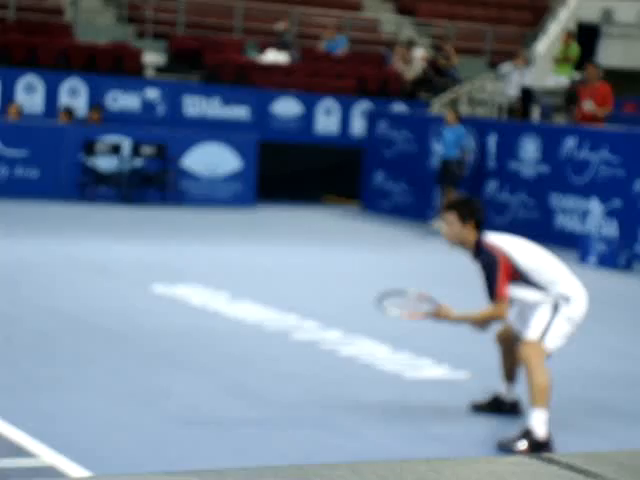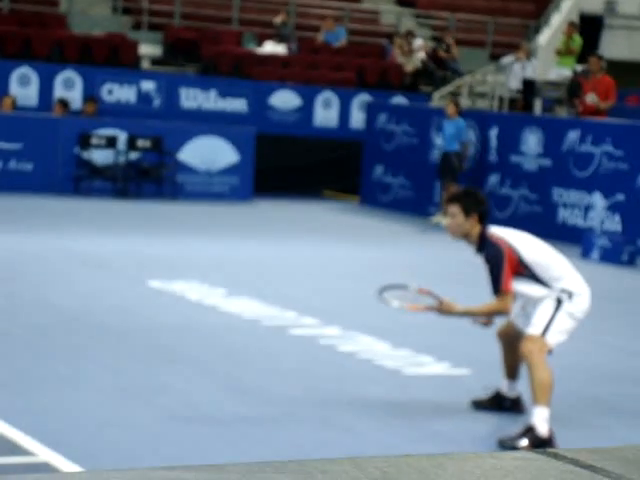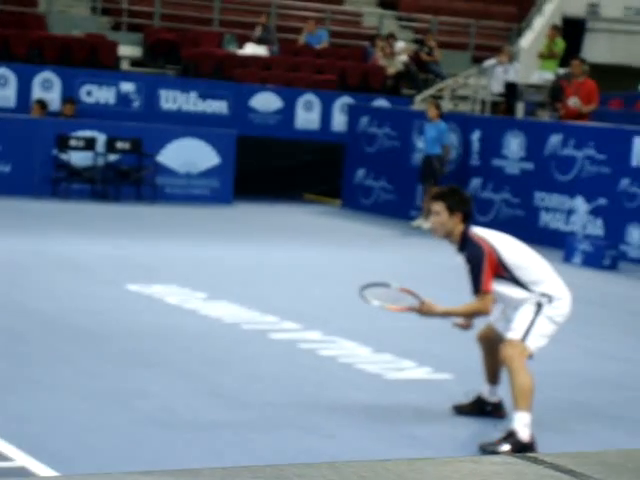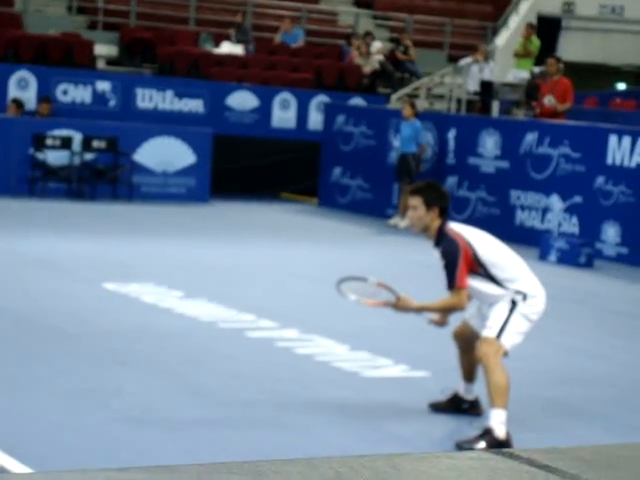
dt=0.4s
person 1, frame 1
left shoulder: (489, 255)
right shoulder: (489, 243)
left elbow: (500, 310)
right elbow: (505, 299)
left wrist: (455, 317)
right wrist: (486, 317)
left hip: (565, 299)
right hip: (545, 296)
left knee: (530, 352)
right knee: (506, 338)
left ankle: (538, 434)
right ankle: (507, 399)
person 1, frame 2
left shoulder: (494, 248)
right shoulder: (491, 237)
left elbow: (505, 305)
right elbow: (508, 296)
left wrist: (458, 310)
right wrist: (490, 313)
left hip: (567, 294)
right hip: (546, 291)
left knee: (531, 348)
right knee: (508, 335)
left ankle: (540, 431)
right ankle: (509, 397)
person 1, frame 3
left shoulder: (475, 248)
right shoulder: (474, 238)
left elbow: (485, 305)
right elbow: (489, 294)
left wrist: (439, 311)
right wrist: (470, 315)
left hip: (547, 298)
right hip: (527, 295)
left knee: (512, 353)
right knee: (488, 338)
left ankle: (522, 436)
right ankle: (490, 401)
person 1, frame 4
left shoulder: (451, 244)
right shoulder: (450, 234)
left elbow: (459, 301)
right elbow: (465, 289)
left wrist: (414, 306)
right wrist: (446, 312)
left hip: (522, 296)
right hip: (502, 293)
left knee: (487, 350)
right knee: (463, 336)
left ankle: (498, 433)
right ankle: (466, 399)
person 2, frame 1
left shoulder: (460, 130)
right shoulder: (445, 129)
left elbow: (465, 149)
left wrist: (463, 165)
right wrist: (443, 158)
left hip: (455, 162)
right hip: (445, 161)
left knee: (452, 190)
right knee: (445, 190)
person 2, frame 2
left shoulder: (460, 123)
right shoulder: (445, 122)
left elbow: (464, 142)
left wrist: (462, 157)
right wrist: (444, 151)
left hip: (455, 155)
right hip: (445, 154)
left knee: (452, 185)
right knee: (445, 185)
right ankle: (442, 212)
person 2, frame 3
left shoulder: (442, 126)
right shoulder: (427, 125)
left elbow: (446, 146)
left wrist: (443, 161)
right wrist: (425, 155)
left hip: (436, 158)
right hip: (427, 158)
left knee: (433, 189)
right knee: (426, 188)
right ankle: (423, 216)
person 2, frame 4
left shoulder: (417, 125)
right shoulder: (402, 123)
left elbow: (421, 144)
left wrist: (418, 159)
right wrist: (401, 154)
left hip: (412, 157)
right hip: (402, 156)
left knee: (409, 188)
right knee: (402, 187)
left ankle: (408, 217)
right ankle: (400, 215)
